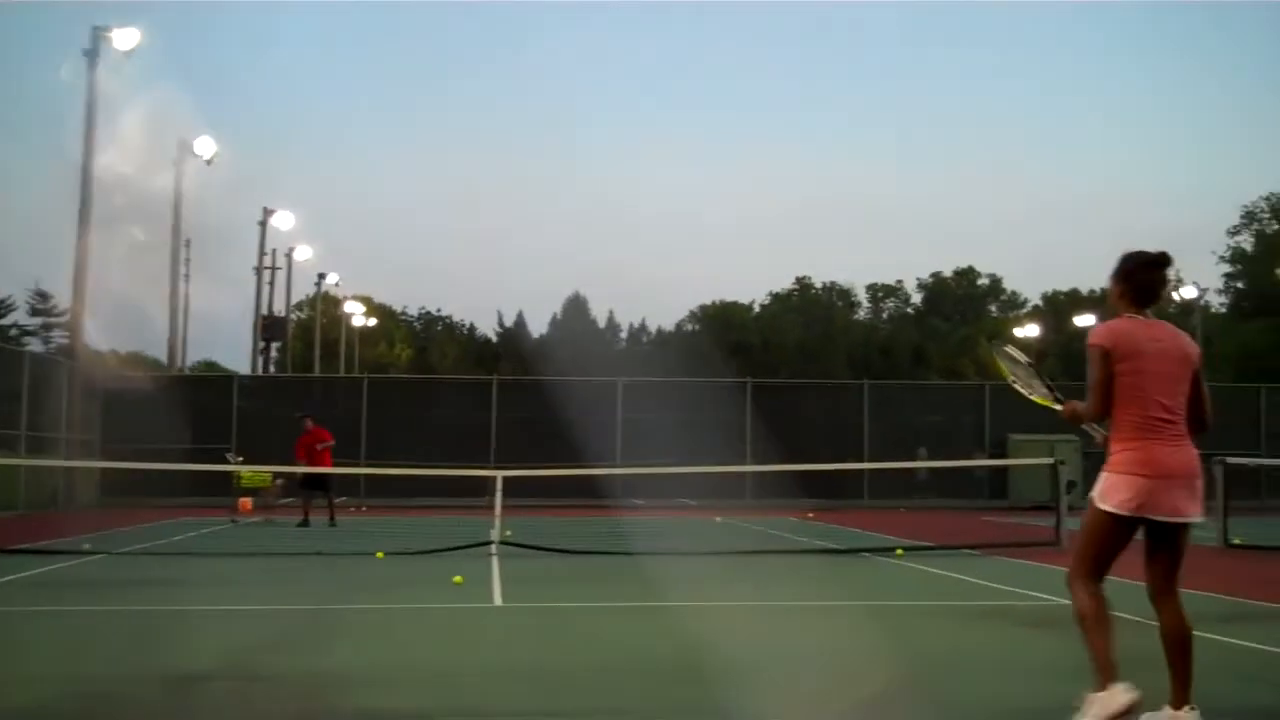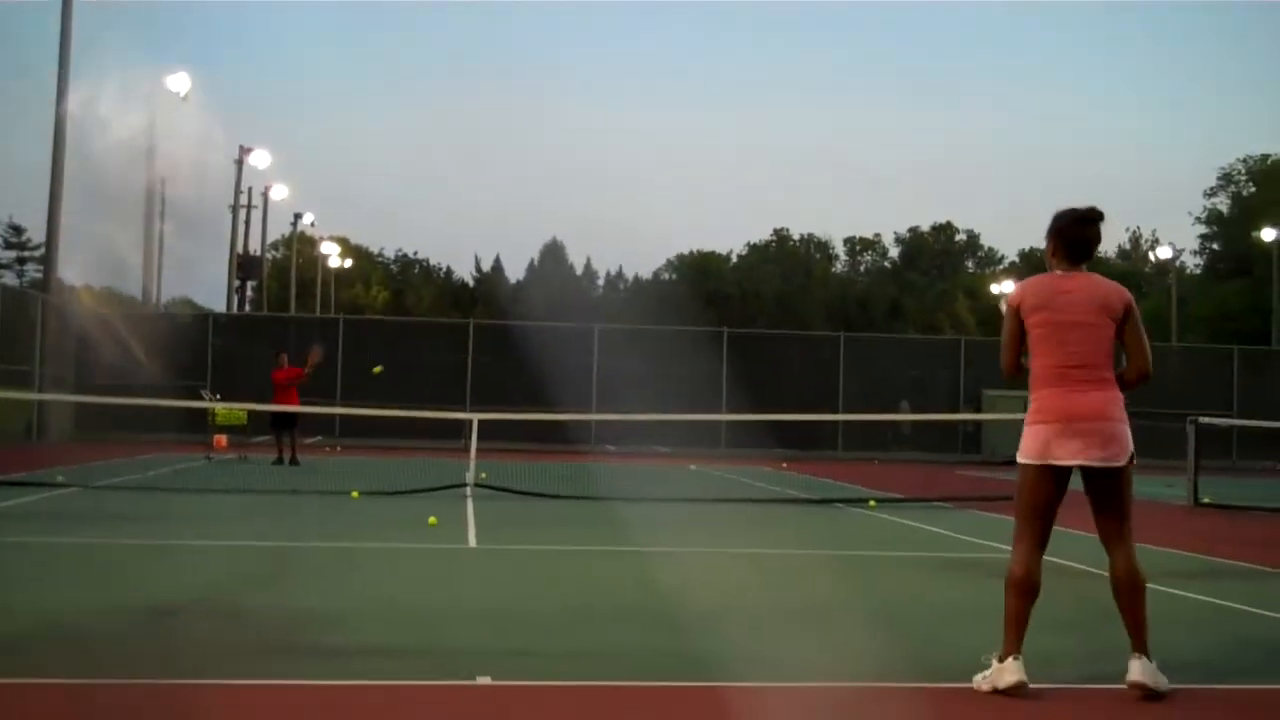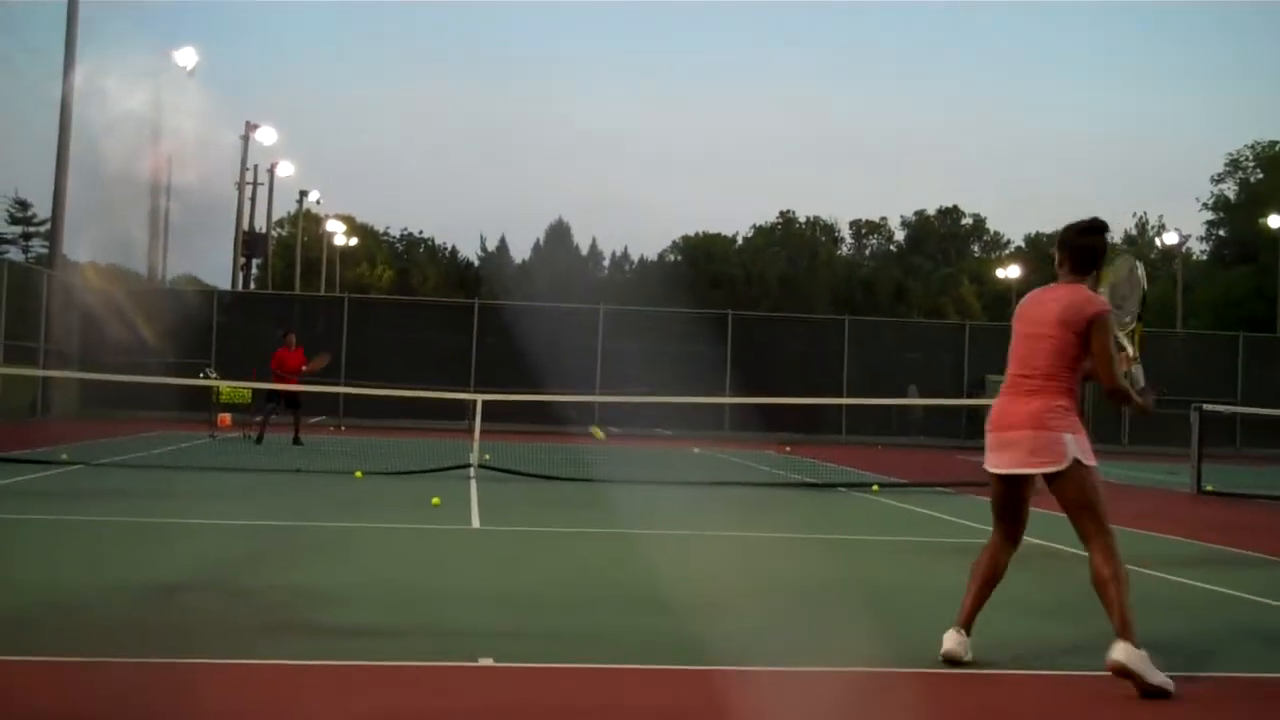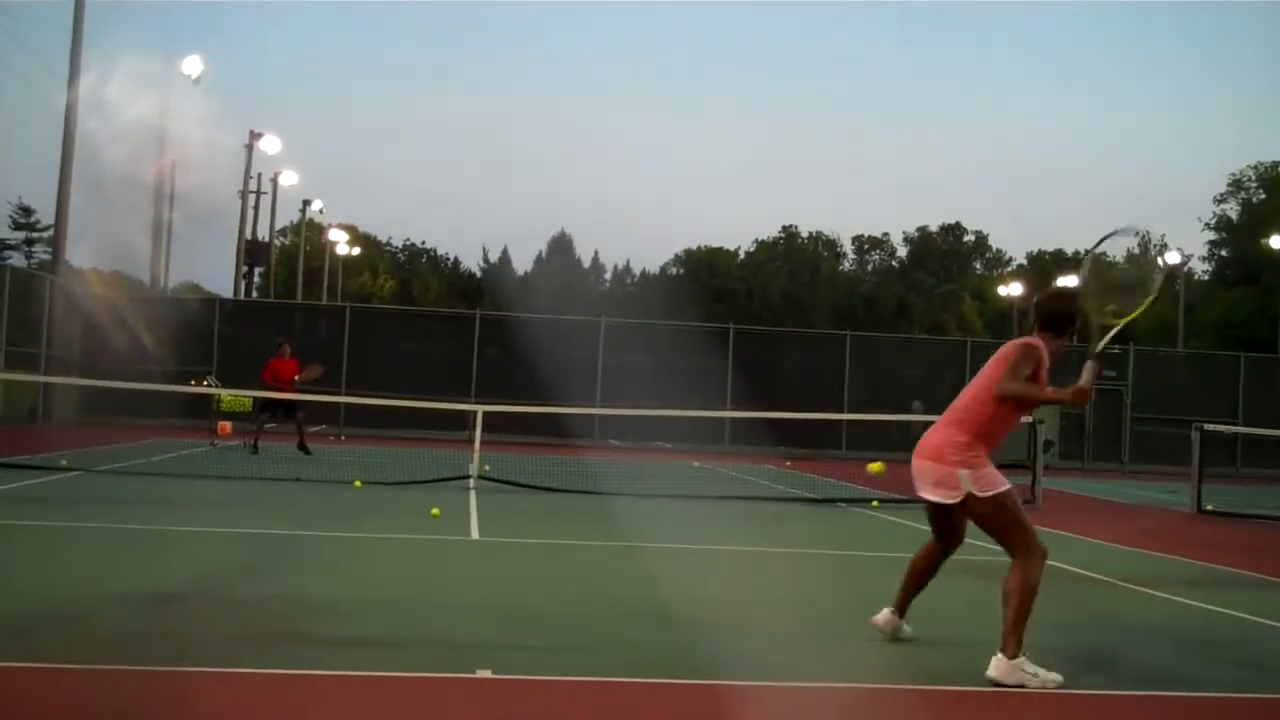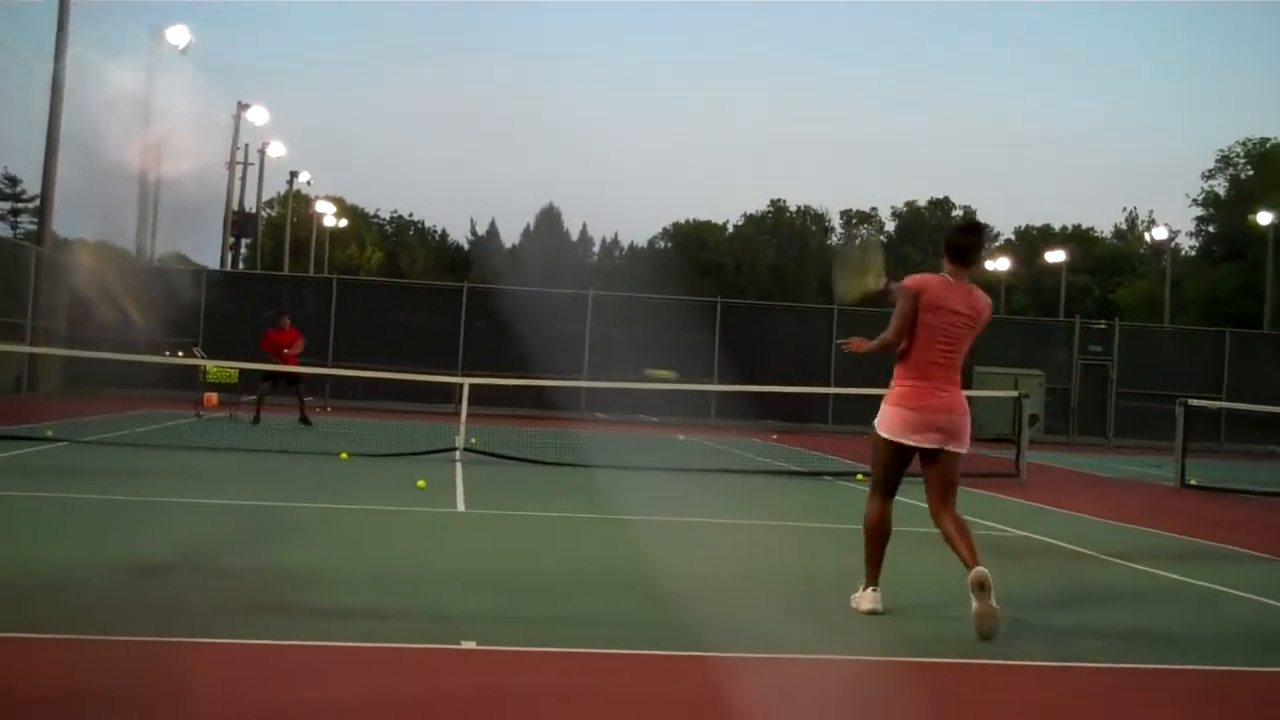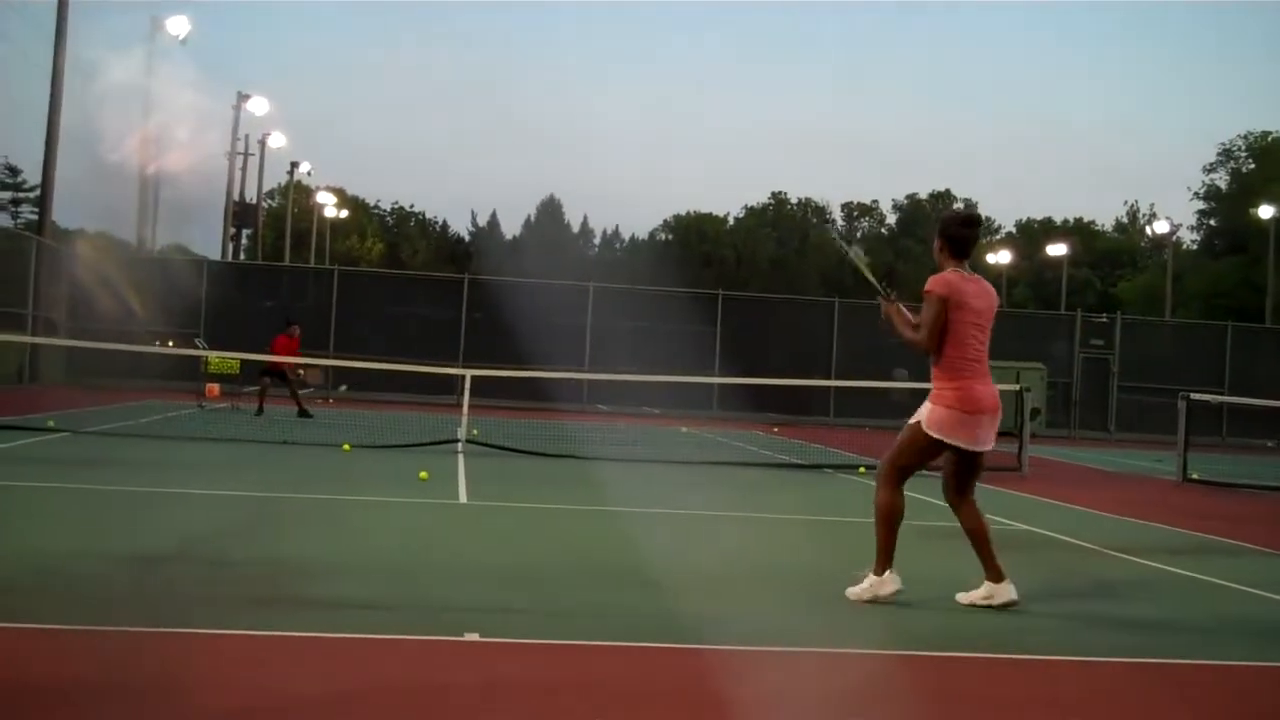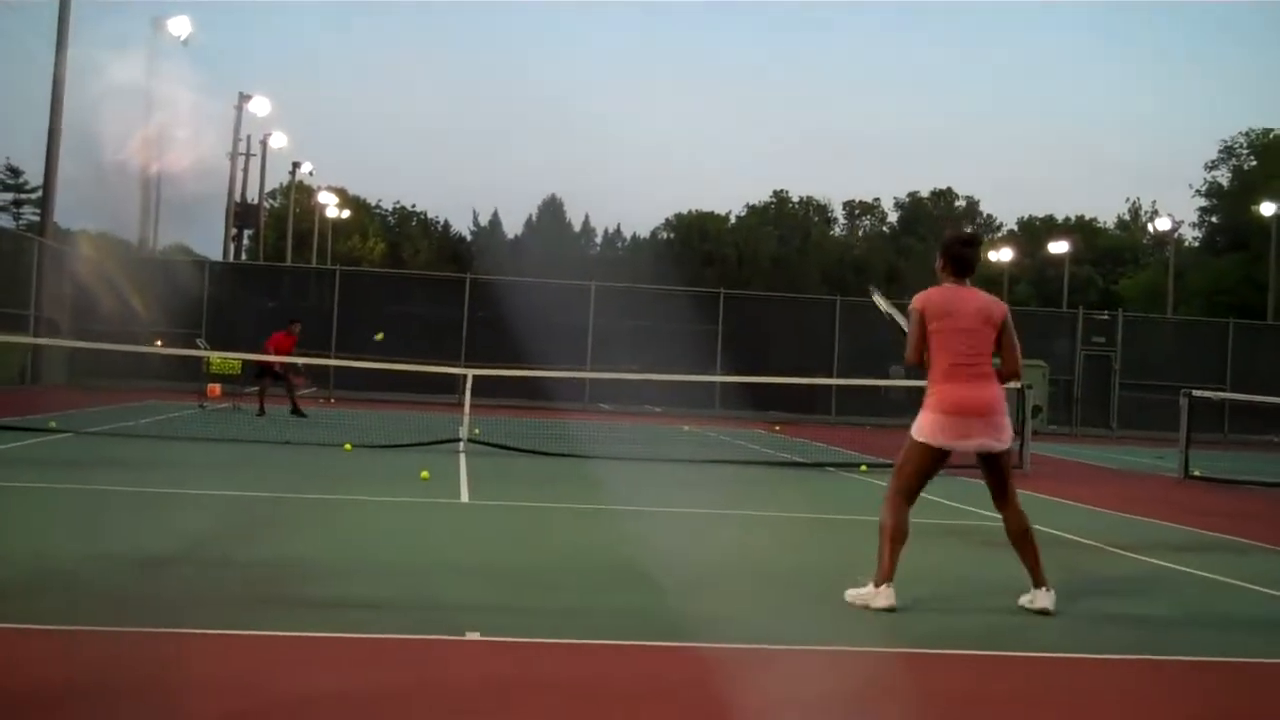
dt=0.4s
person 1, frame 1
left shoulder: (1106, 335)
right shoulder: (1184, 342)
left elbow: (1099, 410)
right elbow: (1203, 419)
left wrist: (1075, 409)
left hip: (1132, 473)
right hip: (1182, 472)
left knee: (1083, 578)
right knee: (1163, 593)
person 1, frame 2
left shoulder: (1025, 293)
right shoulder: (1117, 296)
left elbow: (1010, 366)
right elbow: (1141, 368)
left hip: (1049, 423)
right hip: (1105, 422)
left knee: (1028, 546)
right knee: (1119, 546)
left ankle: (1010, 662)
right ankle: (1141, 660)
person 1, frame 3
left shoulder: (1028, 300)
right shoulder: (1093, 307)
right elbow: (1110, 383)
right wrist: (1138, 402)
left hip: (1003, 425)
right hip: (1050, 430)
left knee: (1005, 537)
right knee: (1101, 543)
left ankle: (959, 633)
right ankle: (1127, 647)
person 1, frame 4
left shoulder: (1019, 347)
right shoulder: (1032, 351)
right elbow: (1005, 391)
right wrist: (1061, 396)
left hip: (929, 454)
right hip: (958, 462)
left knee: (945, 541)
right knee: (1030, 555)
left ankle: (893, 614)
right ankle: (1008, 659)
person 1, frame 5
left shoulder: (917, 284)
right shoulder: (982, 305)
left elbow: (893, 342)
left wrist: (867, 345)
left hip: (908, 406)
right hip: (950, 411)
left knee: (880, 496)
right knee: (944, 511)
left ankle: (870, 590)
right ankle: (975, 571)
person 1, frame 6
left shoulder: (941, 284)
right shoulder: (987, 291)
left elbow: (927, 344)
left wrist: (899, 322)
right wrist: (918, 323)
left hip: (950, 404)
right hip: (985, 405)
left knee: (889, 476)
right knee: (959, 495)
left ankle: (883, 574)
right ankle: (998, 583)
person 1, frame 7
left shoulder: (924, 301)
right shoulder: (996, 307)
left elbow: (915, 359)
right elbow: (1013, 369)
left hip: (942, 410)
right hip: (989, 411)
left knee: (898, 498)
right knee: (1007, 504)
left ankle: (882, 586)
right ankle: (1041, 589)
